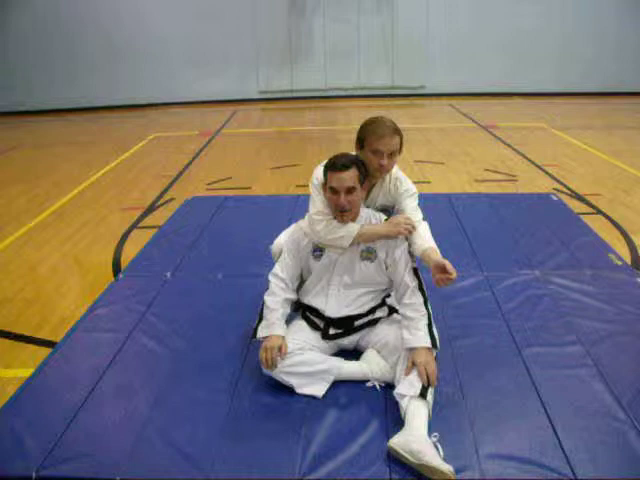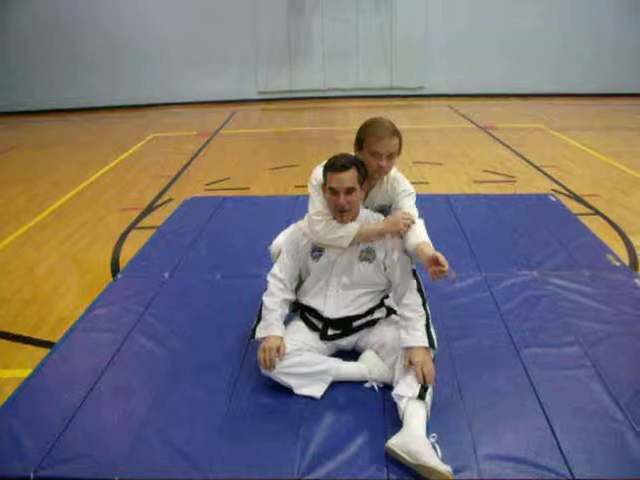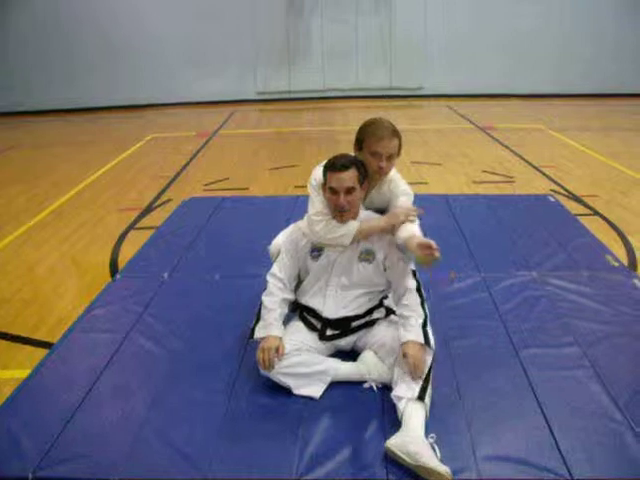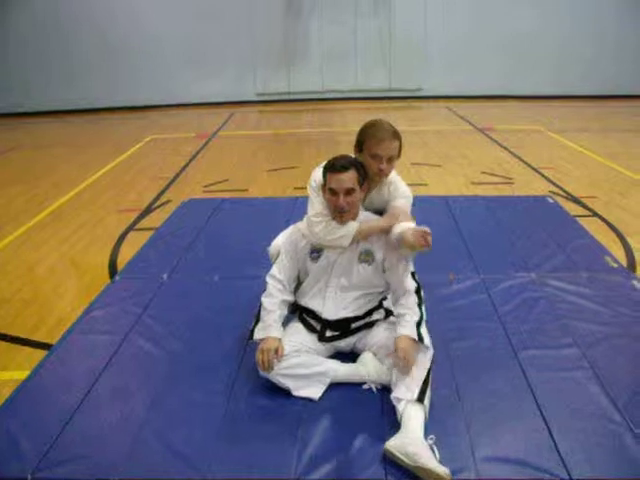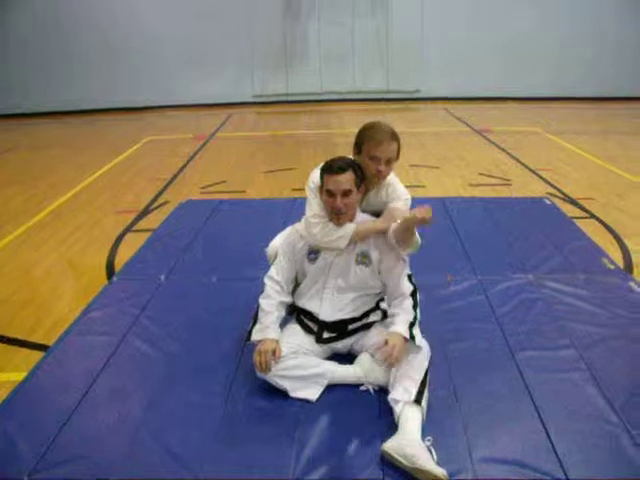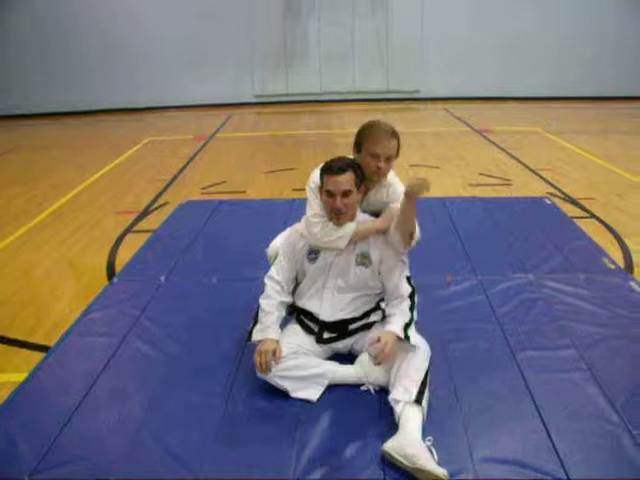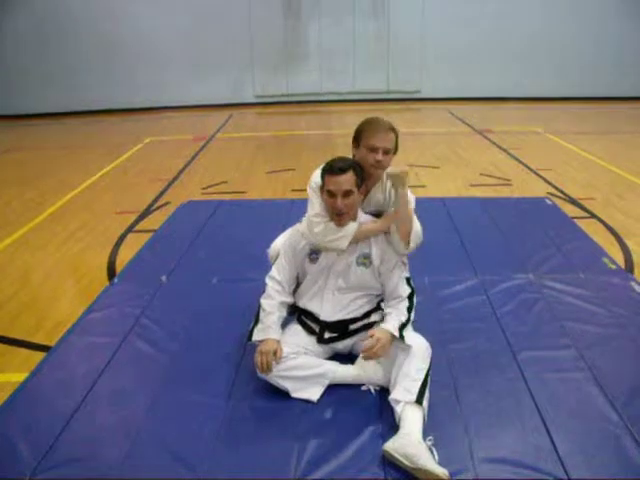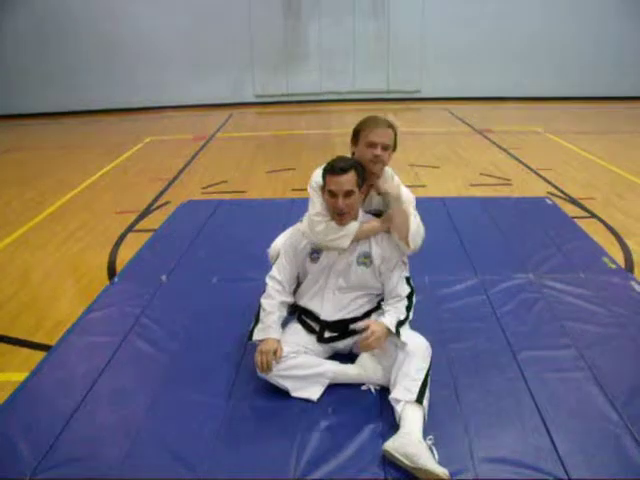
dt=0.1s
person 1, frame 1
right shoulder: (304, 231)
left elbow: (410, 289)
right elbow: (280, 282)
left wrist: (420, 343)
right wrist: (273, 330)
left hip: (371, 322)
right hip: (317, 323)
left knee: (419, 352)
right knee: (274, 361)
left ankle: (415, 435)
right ankle: (372, 368)
person 1, frame 2
left shoulder: (384, 232)
right shoulder: (303, 232)
left elbow: (408, 289)
right elbow: (279, 283)
left wrist: (418, 342)
right wrist: (271, 331)
left hip: (369, 323)
right hip: (315, 324)
left knee: (417, 353)
right knee: (272, 361)
left ankle: (413, 435)
right ankle: (371, 369)
person 1, frame 3
left shoulder: (383, 233)
right shoulder: (303, 231)
left elbow: (408, 289)
right elbow: (279, 282)
left wrist: (413, 337)
right wrist: (270, 331)
left hip: (369, 323)
right hip: (314, 325)
left knee: (420, 352)
right knee: (271, 361)
left ankle: (412, 436)
right ankle: (369, 368)
person 1, frame 4
left shoulder: (382, 234)
right shoulder: (303, 233)
left elbow: (407, 290)
right elbow: (278, 284)
left wrist: (408, 333)
right wrist: (270, 332)
left hip: (368, 325)
right hip: (314, 326)
left knee: (418, 352)
right knee: (271, 362)
left ankle: (411, 437)
right ankle: (368, 371)
person 1, frame 5
left shoulder: (380, 236)
right shoulder: (300, 234)
left elbow: (404, 293)
right elbow: (276, 286)
left wrist: (399, 332)
right wrist: (267, 334)
left hip: (365, 326)
right hip: (311, 327)
left knee: (416, 350)
right knee: (268, 364)
left ankle: (408, 438)
right ankle: (364, 372)
person 1, frame 6
left shoulder: (380, 237)
right shoulder: (301, 235)
left elbow: (402, 294)
right elbow: (276, 286)
left wrist: (394, 332)
right wrist: (268, 334)
left hip: (364, 326)
right hip: (311, 328)
left knee: (416, 350)
right knee: (268, 365)
left ankle: (409, 439)
right ankle: (365, 373)
person 1, frame 7
left shoulder: (381, 237)
right shoulder: (302, 234)
left elbow: (402, 296)
right elbow: (278, 286)
left wrist: (388, 330)
right wrist: (269, 334)
left hip: (366, 327)
right hip: (312, 328)
left knee: (417, 349)
right knee: (269, 365)
left ankle: (409, 438)
right ankle: (364, 373)
person 1, frame 8
left shoulder: (382, 237)
right shoulder: (303, 234)
left elbow: (401, 295)
right elbow: (278, 286)
left wrist: (385, 325)
right wrist: (269, 334)
left hip: (365, 326)
right hip: (312, 327)
left knee: (417, 349)
right knee: (269, 364)
left ankle: (409, 438)
right ankle: (366, 372)
person 2, frame 1
left shoulder: (398, 182)
left elbow: (414, 223)
right elbow: (321, 229)
left wrist: (434, 260)
right wrist: (383, 229)
right hip: (324, 239)
right knee: (283, 247)
person 2, frame 2
left shoulder: (396, 183)
left elbow: (409, 222)
right elbow: (321, 230)
left wrist: (427, 254)
right wrist: (382, 227)
right hip: (322, 241)
right knee: (281, 247)
person 2, frame 3
left shoulder: (396, 185)
left elbow: (402, 221)
right elbow: (320, 230)
left wrist: (416, 247)
right wrist: (383, 223)
right hip: (320, 239)
right knee: (281, 249)
person 2, frame 4
left shoulder: (396, 187)
right elbow: (320, 232)
left wrist: (410, 237)
right wrist: (382, 223)
right hip: (321, 242)
right knee: (280, 249)
person 2, frame 5
left shoulder: (393, 189)
left elbow: (400, 241)
right elbow: (318, 233)
left wrist: (408, 225)
right wrist: (379, 224)
right hip: (319, 242)
right knee: (278, 251)
person 2, frame 6
left shoulder: (394, 189)
left elbow: (401, 242)
right elbow: (318, 233)
left wrist: (409, 200)
right wrist: (379, 224)
right hip: (320, 244)
right knee: (279, 251)
person 2, frame 7
left shoulder: (393, 185)
left elbow: (406, 246)
right elbow: (321, 233)
left wrist: (401, 191)
right wrist: (380, 225)
right knee: (280, 252)
person 2, frame 8
left shoulder: (393, 186)
left elbow: (409, 245)
right elbow: (322, 233)
left wrist: (393, 196)
right wrist: (381, 224)
right hip: (316, 239)
right knee: (280, 251)
